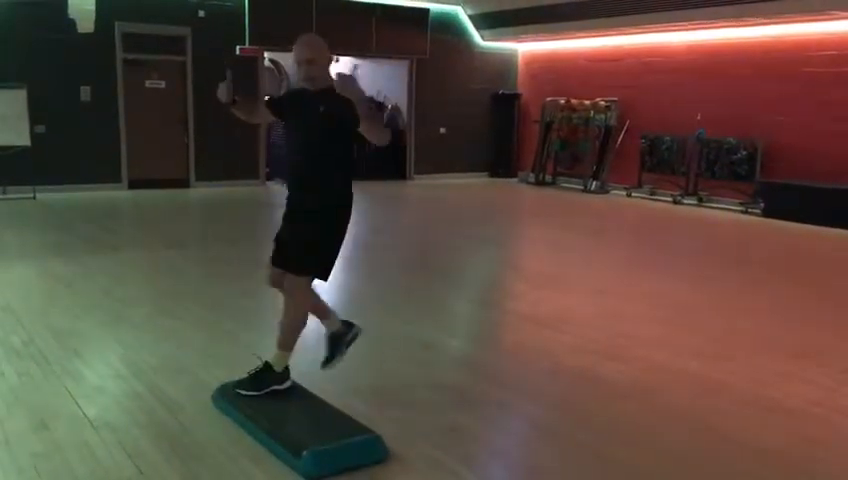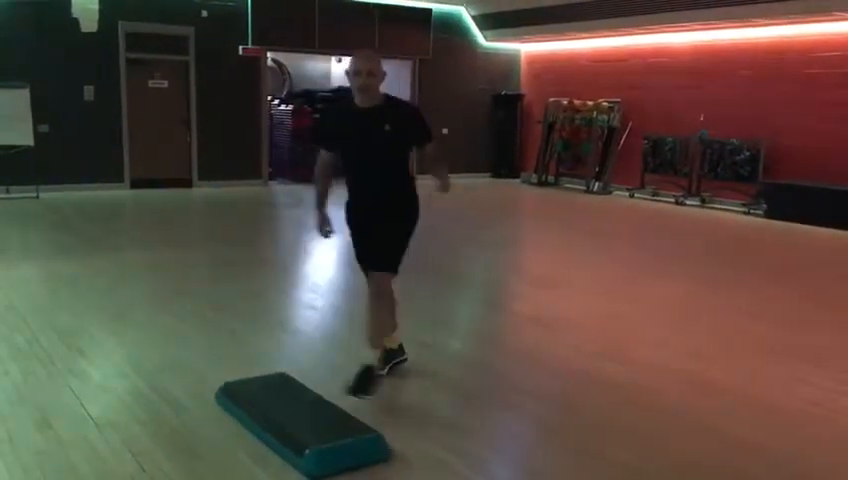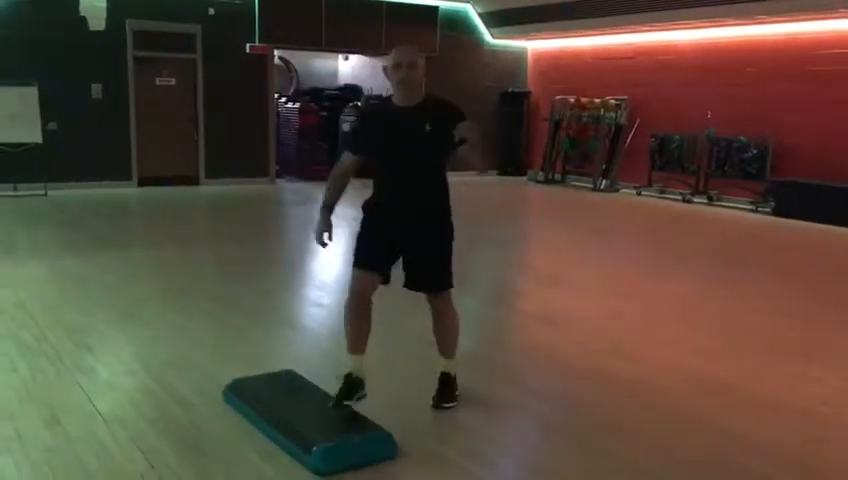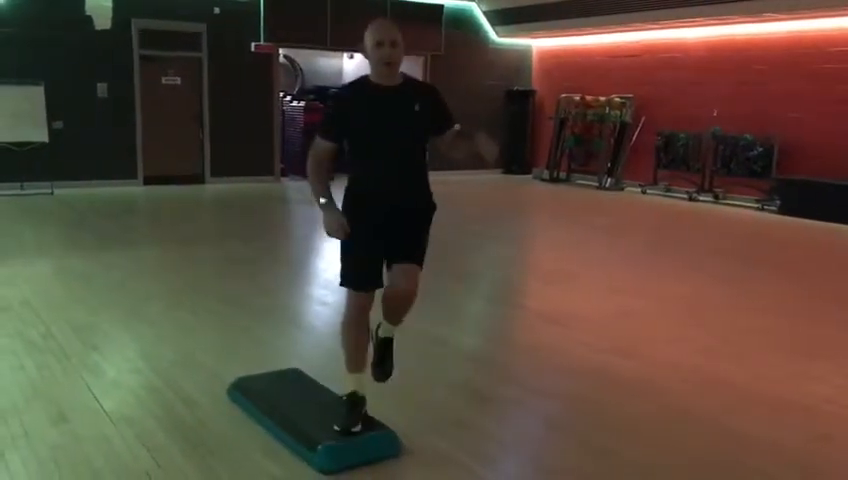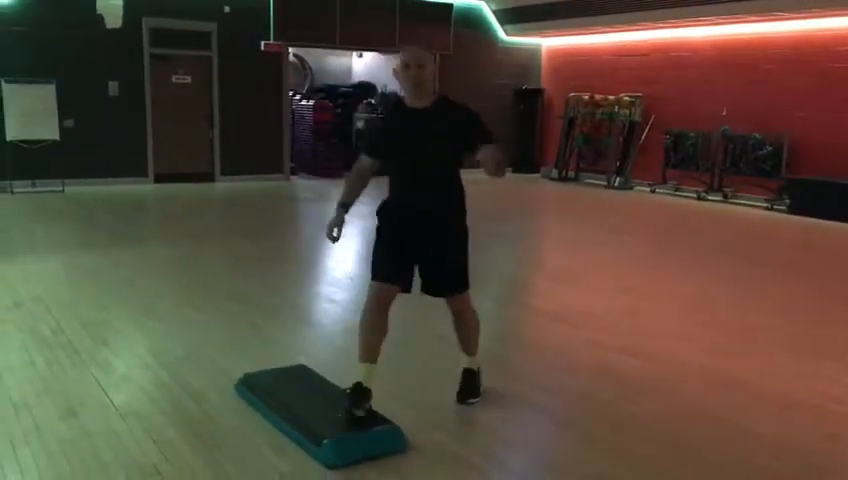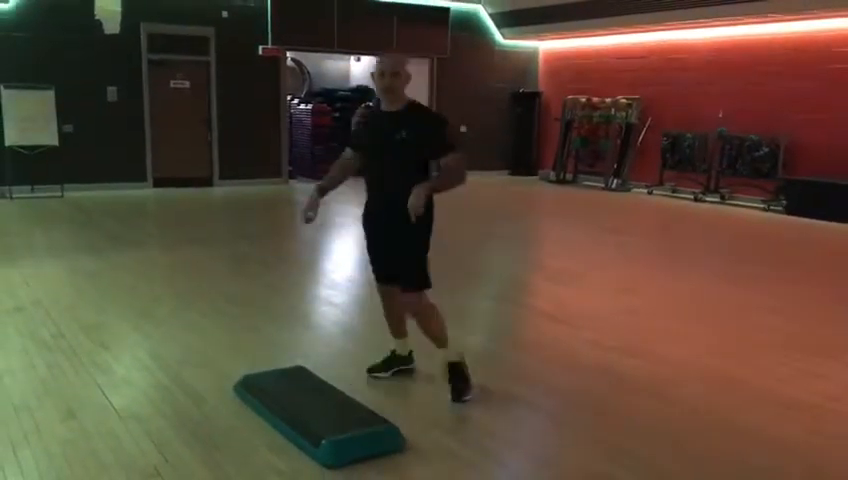
dt=0.5s
person 1, frame 1
left shoulder: (341, 100)
right shoulder: (295, 99)
left elbow: (380, 138)
right elbow: (257, 112)
left wrist: (357, 98)
right wrist: (230, 99)
left hip: (329, 206)
right hip: (300, 203)
left knee: (293, 283)
right knee: (279, 277)
left ankle: (277, 371)
right ankle: (337, 327)
person 1, frame 2
left shoulder: (405, 113)
right shoulder: (337, 117)
left elbow: (426, 150)
right elbow: (326, 162)
left wrist: (440, 174)
right wrist: (321, 208)
left hip: (398, 210)
right hip: (360, 210)
left knee: (378, 283)
right knee: (380, 281)
left ankle: (372, 364)
right ankle: (393, 347)
person 1, frame 3
left shoulder: (444, 113)
right shoulder: (373, 117)
left elbow: (474, 161)
right elbow: (346, 166)
left wrist: (470, 140)
right wrist: (325, 211)
left hip: (431, 220)
right hip: (382, 214)
left knee: (440, 298)
right knee: (360, 288)
left ankle: (448, 376)
right ankle: (354, 377)
person 1, frame 4
left shoulder: (423, 96)
right shoulder: (348, 98)
left elbow: (450, 143)
right elbow: (319, 156)
left wrist: (477, 145)
right wrist: (326, 204)
left hip: (413, 208)
right hip: (362, 211)
left knee: (402, 286)
right knee: (358, 300)
left ankle: (386, 334)
right ankle: (355, 394)
person 1, frame 5
left shoulder: (458, 116)
right shoulder: (388, 120)
left elbow: (497, 166)
right elbow: (364, 168)
left wrist: (492, 159)
right wrist: (341, 209)
left hip: (445, 221)
right hip: (398, 216)
left knee: (458, 301)
right knee: (379, 296)
left ankle: (471, 369)
right ankle: (364, 385)
person 1, frame 6
left shoulder: (426, 121)
right shoulder: (367, 121)
left elbow: (457, 172)
right elbow: (349, 161)
left wrist: (426, 188)
right wrist: (319, 192)
left hip: (410, 219)
right hip: (377, 216)
left knee: (413, 300)
right knee: (387, 289)
left ankle: (454, 362)
right ankle: (402, 354)
